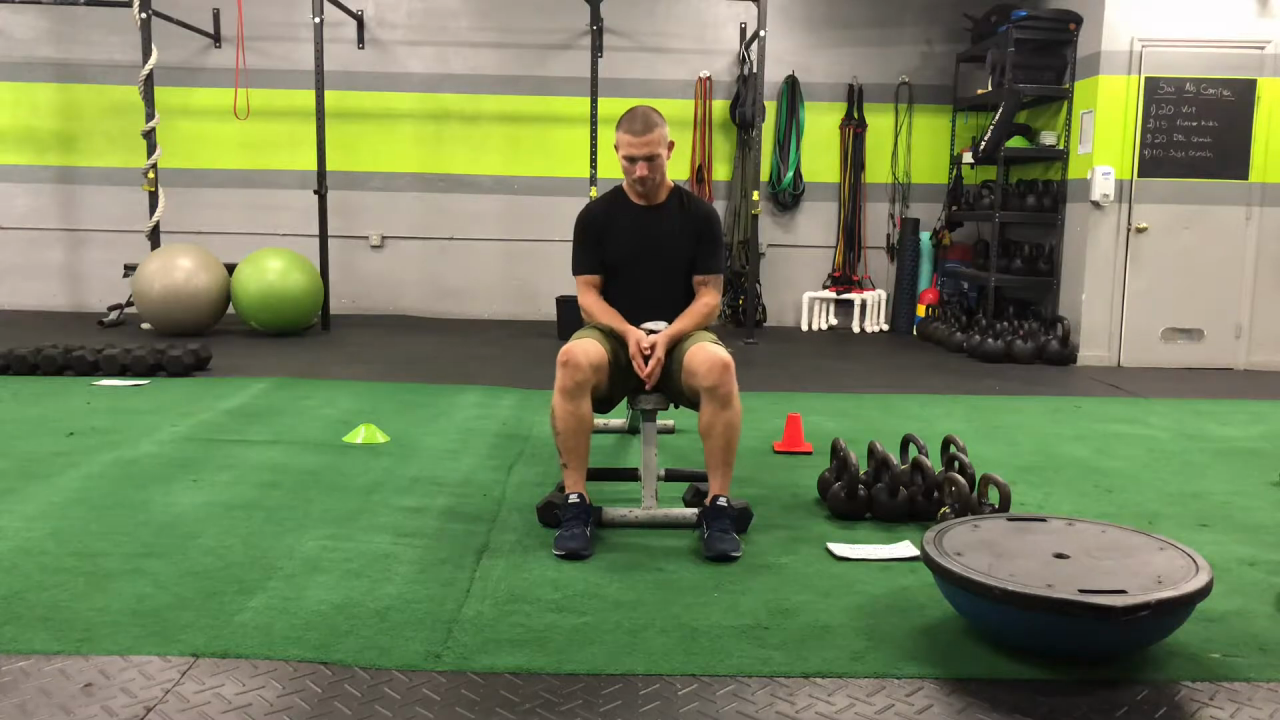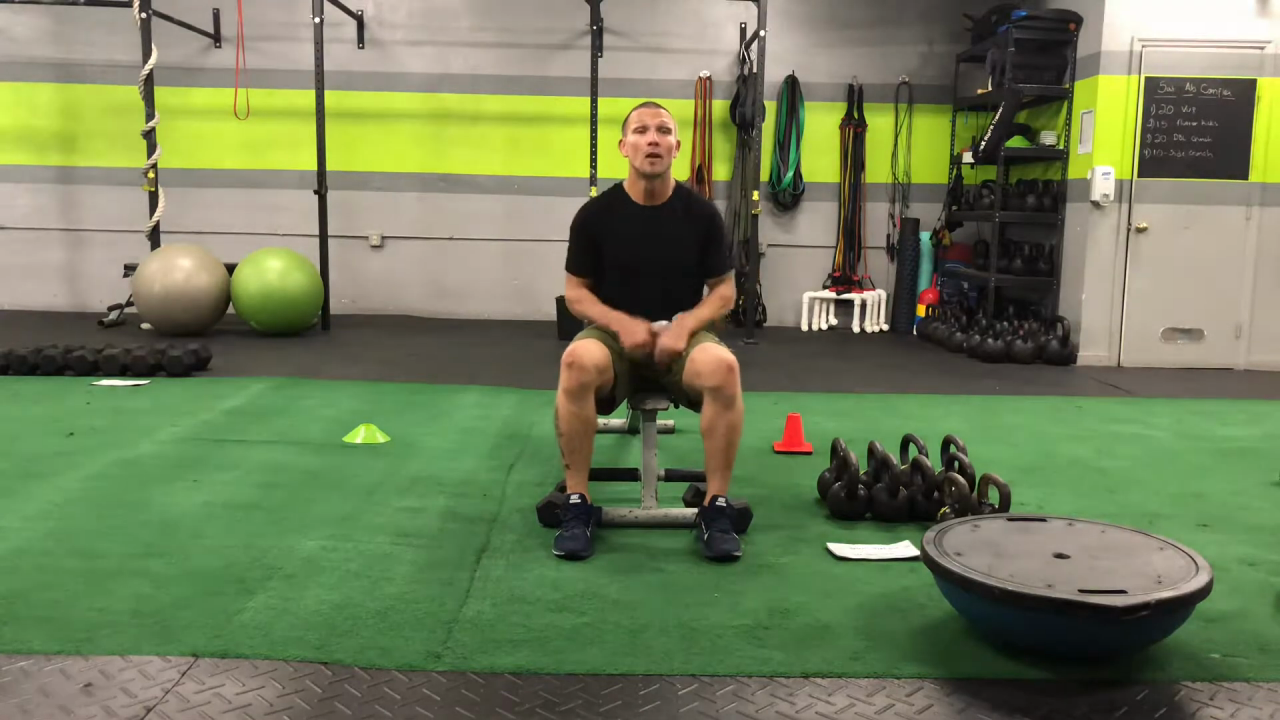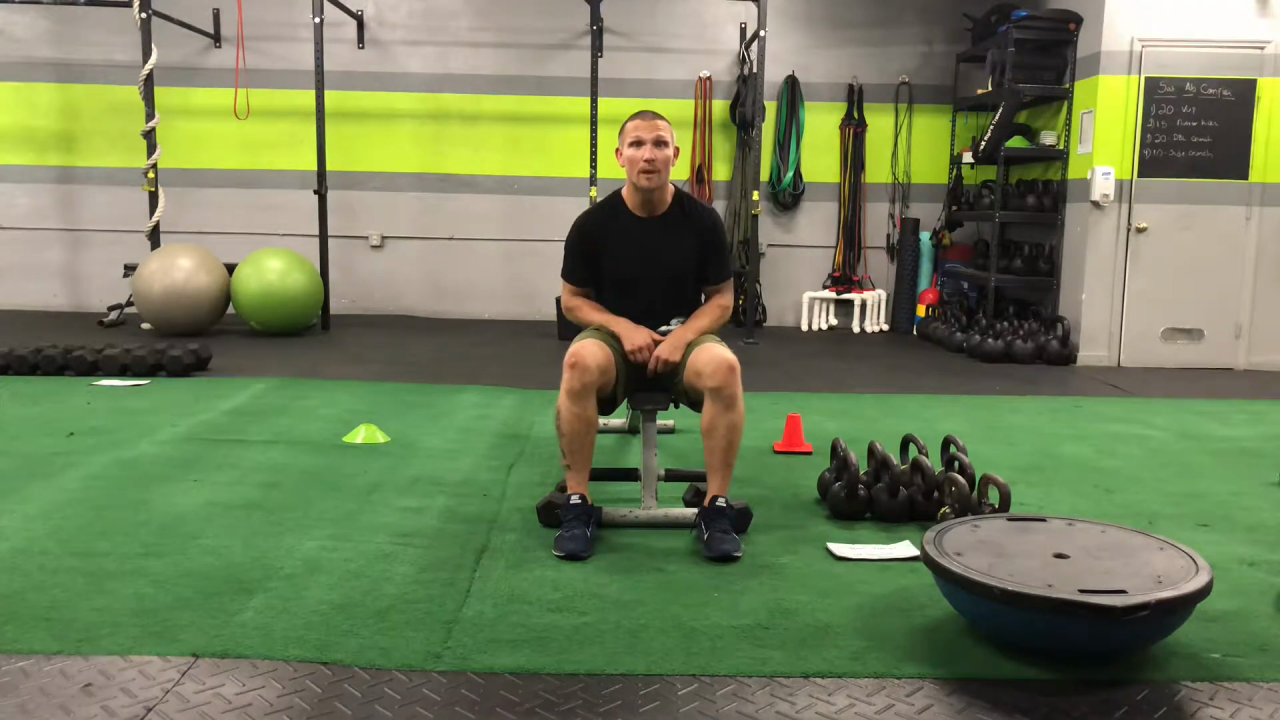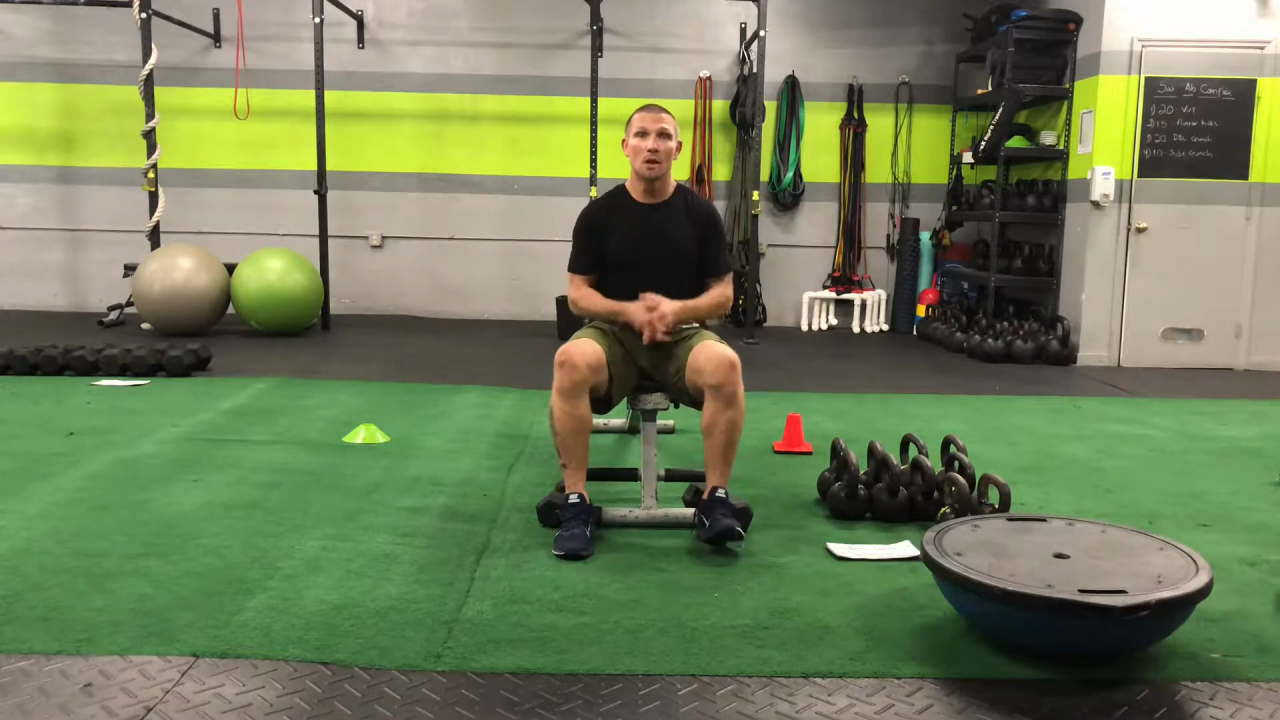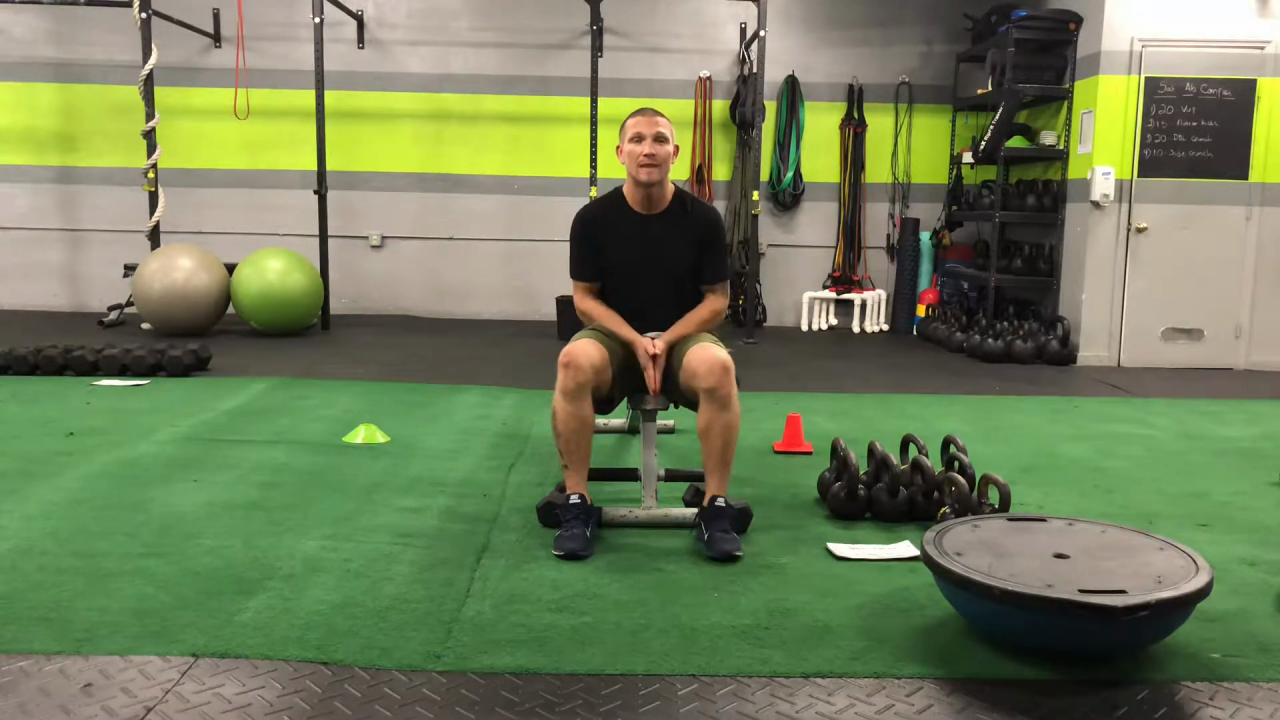
dt=1s
person 1, frame 1
left shoulder: (700, 215)
right shoulder: (596, 215)
left elbow: (709, 296)
right elbow: (588, 294)
left wrist: (667, 338)
right wrist: (629, 333)
left hip: (680, 335)
right hip: (615, 334)
left knee: (718, 366)
right knee: (573, 360)
left ankle: (717, 507)
right ankle: (576, 504)
person 1, frame 2
left shoulder: (700, 213)
right shoulder: (597, 214)
left elbow: (725, 290)
right elbow: (575, 292)
left wrist: (687, 324)
right wrist: (620, 322)
left hip: (681, 338)
right hip: (615, 336)
left knee: (723, 368)
right knee: (577, 361)
left ankle: (715, 507)
right ankle: (577, 504)
person 1, frame 3
left shoulder: (702, 221)
right shoulder: (593, 224)
left elbow: (721, 299)
right elbow: (573, 300)
left wrist: (681, 336)
right wrist: (624, 327)
left hip: (683, 337)
right hip: (616, 335)
left knee: (724, 367)
right knee: (579, 363)
left ankle: (715, 508)
right ankle: (577, 504)
person 1, frame 4
left shoulder: (701, 213)
right shoulder: (599, 214)
left elbow: (723, 295)
right elbow: (577, 296)
left wrist: (677, 309)
right wrist: (628, 311)
left hip: (682, 336)
right hip: (614, 334)
left knee: (725, 365)
right knee: (570, 360)
left ankle: (715, 500)
right ankle: (576, 503)
person 1, frame 5
left shoulder: (703, 218)
right shoulder: (593, 218)
left elbow: (717, 301)
right elbow: (585, 298)
left wrist: (665, 342)
right wrist: (636, 341)
left hip: (682, 338)
right hip: (616, 336)
left knee: (717, 367)
right knee: (574, 362)
left ankle: (715, 508)
right ankle: (577, 505)
